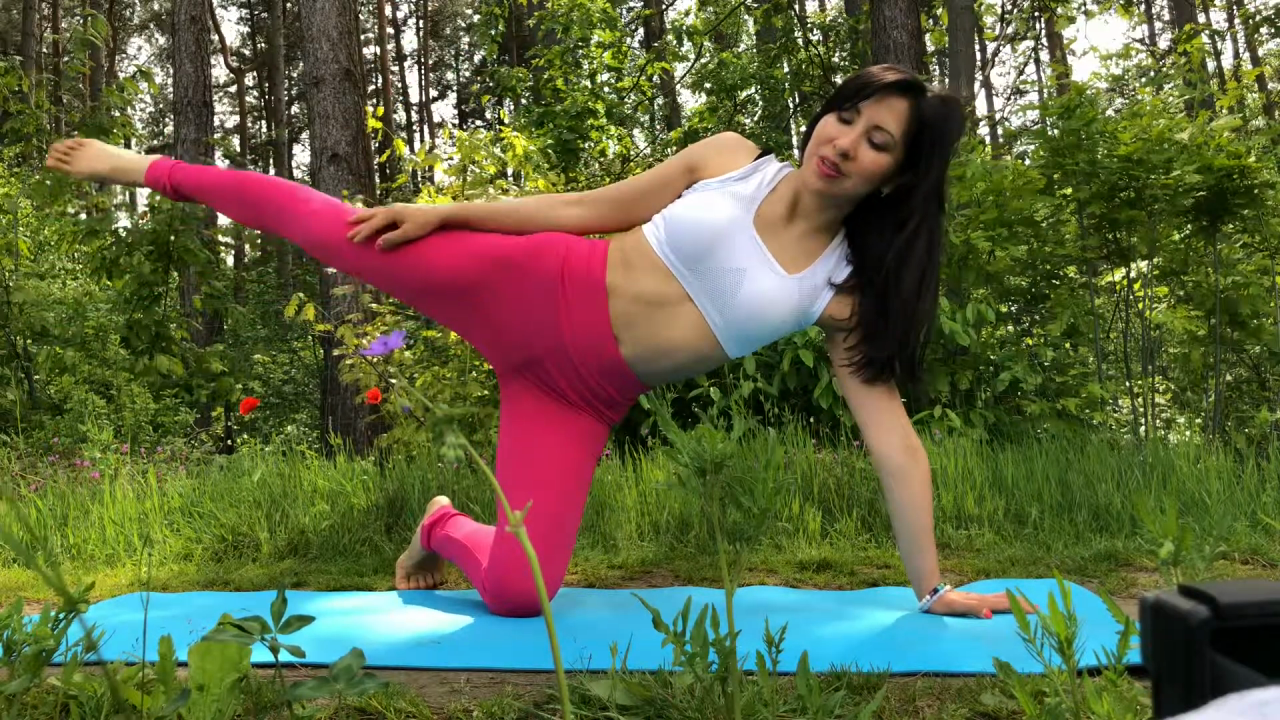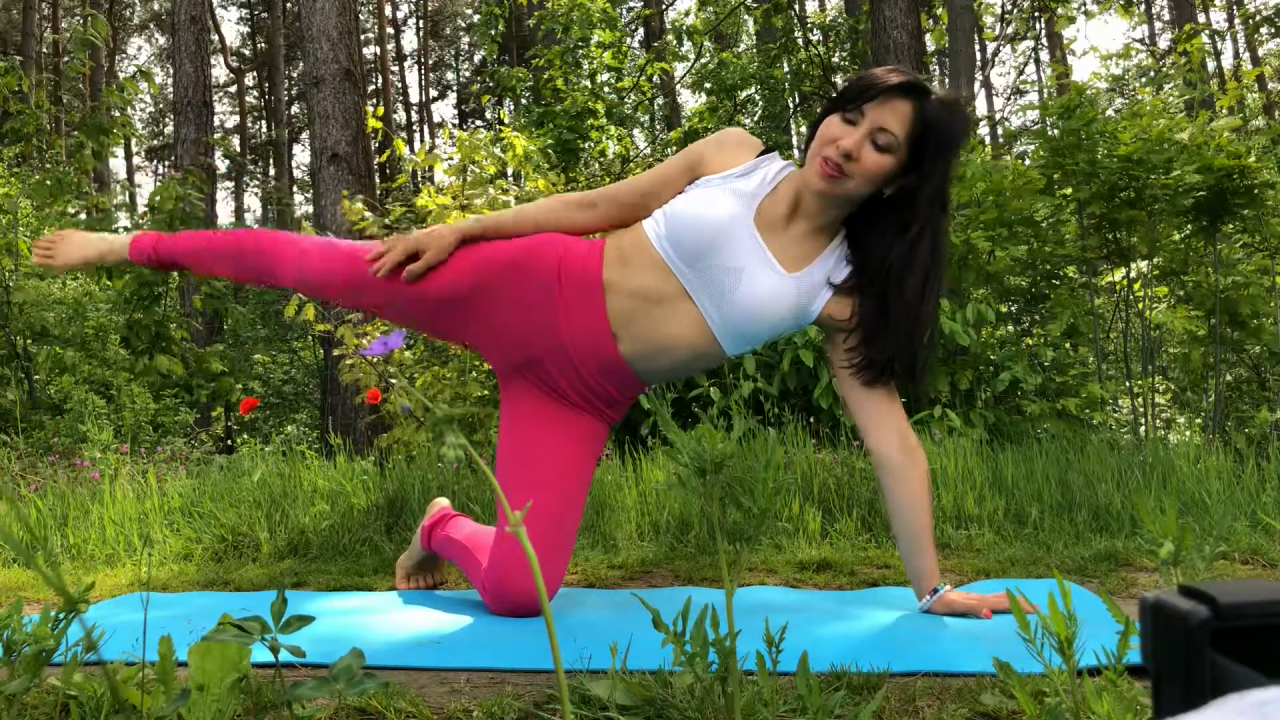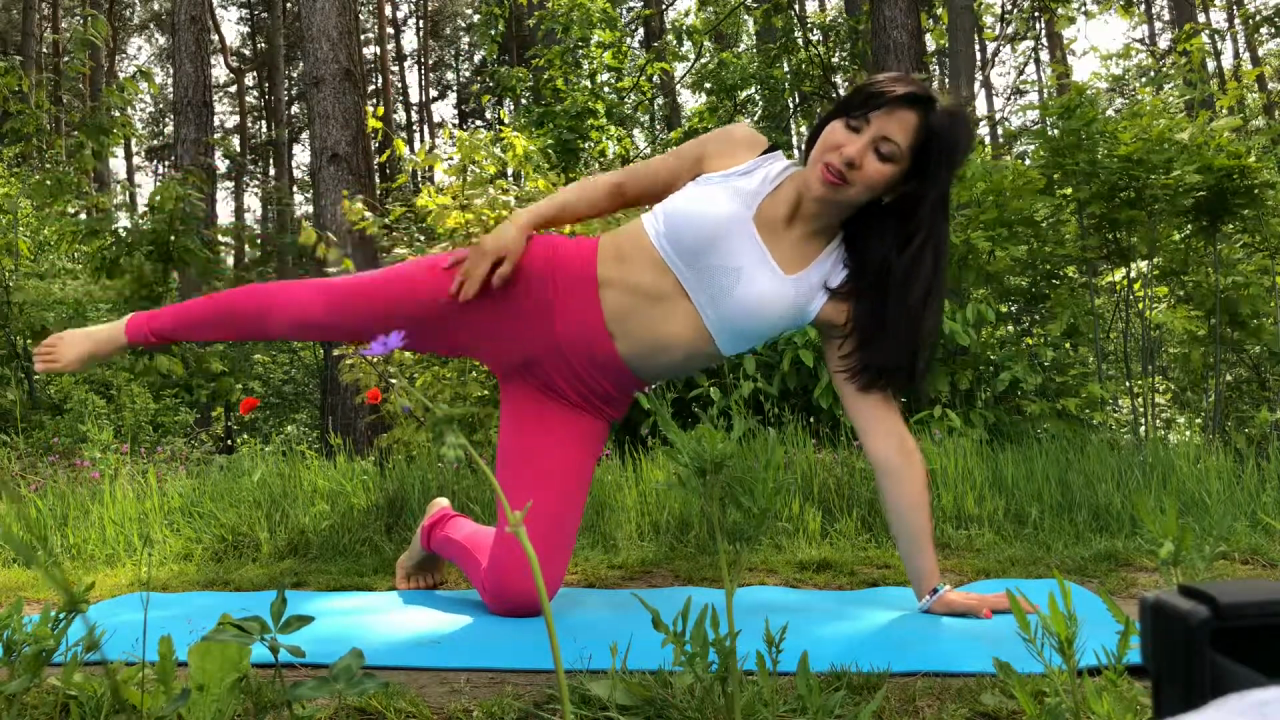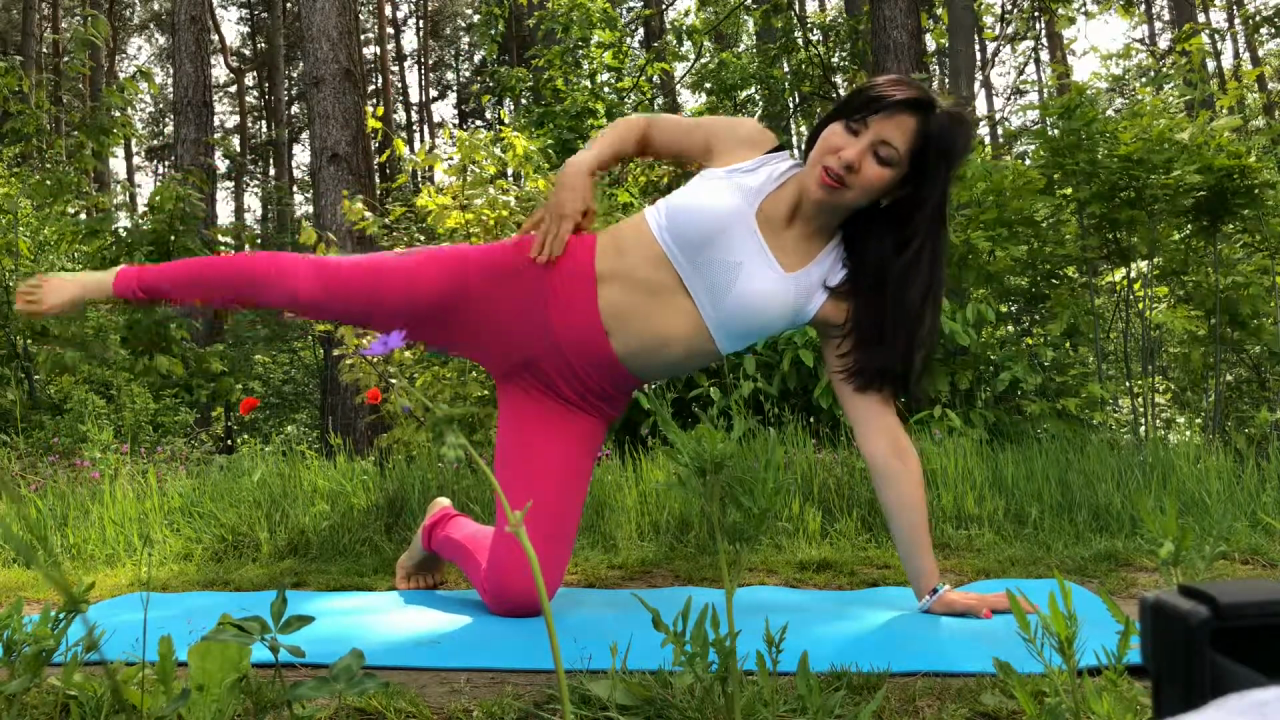
dt=0.2s
person 1, frame 1
left shoulder: (847, 294)
right shoulder: (730, 159)
left elbow: (893, 438)
right elbow: (590, 208)
left wrist: (932, 587)
right wrist: (442, 211)
left hip: (579, 397)
right hip: (531, 294)
left knee: (518, 593)
right knee: (333, 232)
left ankle: (447, 530)
right ankle: (149, 168)
person 1, frame 2
left shoulder: (846, 294)
right shoulder: (734, 155)
left elbow: (892, 437)
right elbow: (597, 206)
left wrist: (932, 586)
right wrist: (458, 225)
left hip: (579, 398)
right hip: (530, 294)
left knee: (519, 593)
right knee: (313, 265)
left ankle: (447, 531)
right ankle: (128, 246)
person 1, frame 3
left shoulder: (843, 296)
right shoulder: (740, 150)
left elbow: (887, 435)
right elbow: (618, 182)
left wrist: (931, 585)
right wrist: (521, 220)
left hip: (578, 394)
right hip: (532, 294)
left knee: (519, 592)
right knee: (311, 307)
left ankle: (447, 530)
right ankle: (125, 332)
person 1, frame 4
left shoulder: (840, 296)
right shoulder: (747, 145)
left elbow: (883, 435)
right elbow: (638, 127)
left wrist: (931, 584)
right wrist: (579, 168)
left hip: (577, 395)
right hip: (525, 294)
left knee: (519, 593)
right knee: (313, 283)
left ankle: (448, 531)
right ankle: (113, 283)
